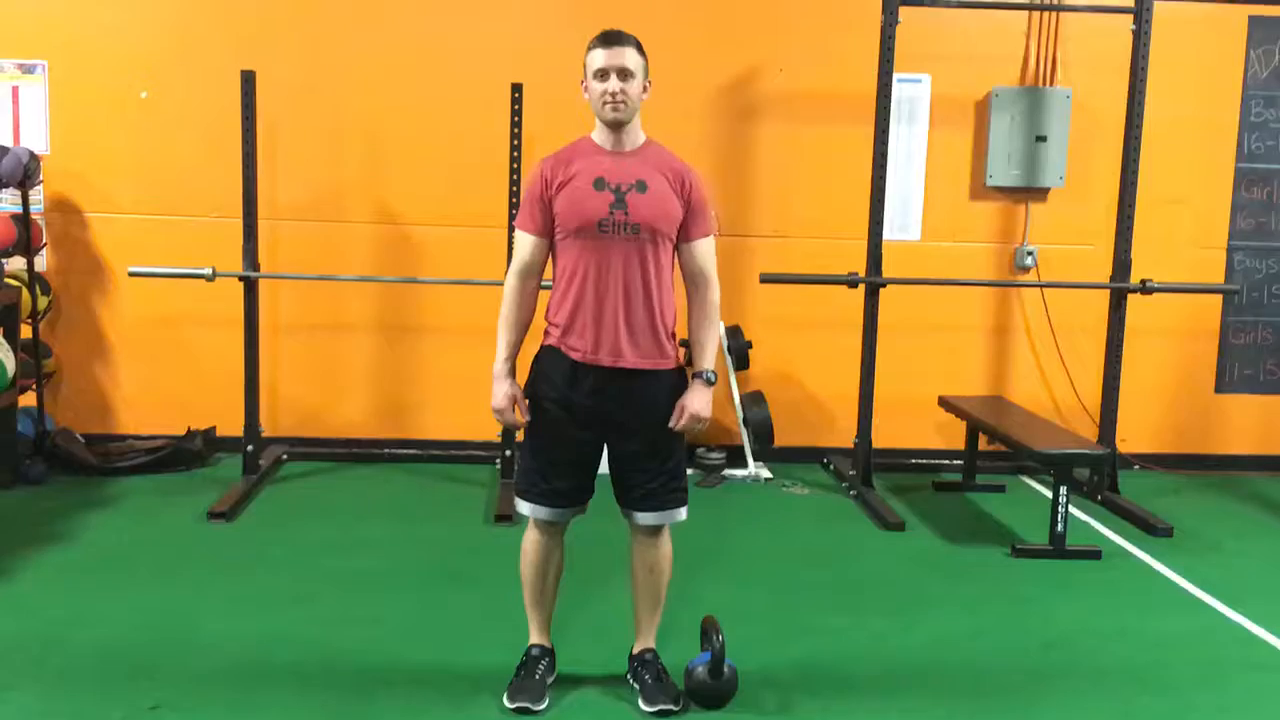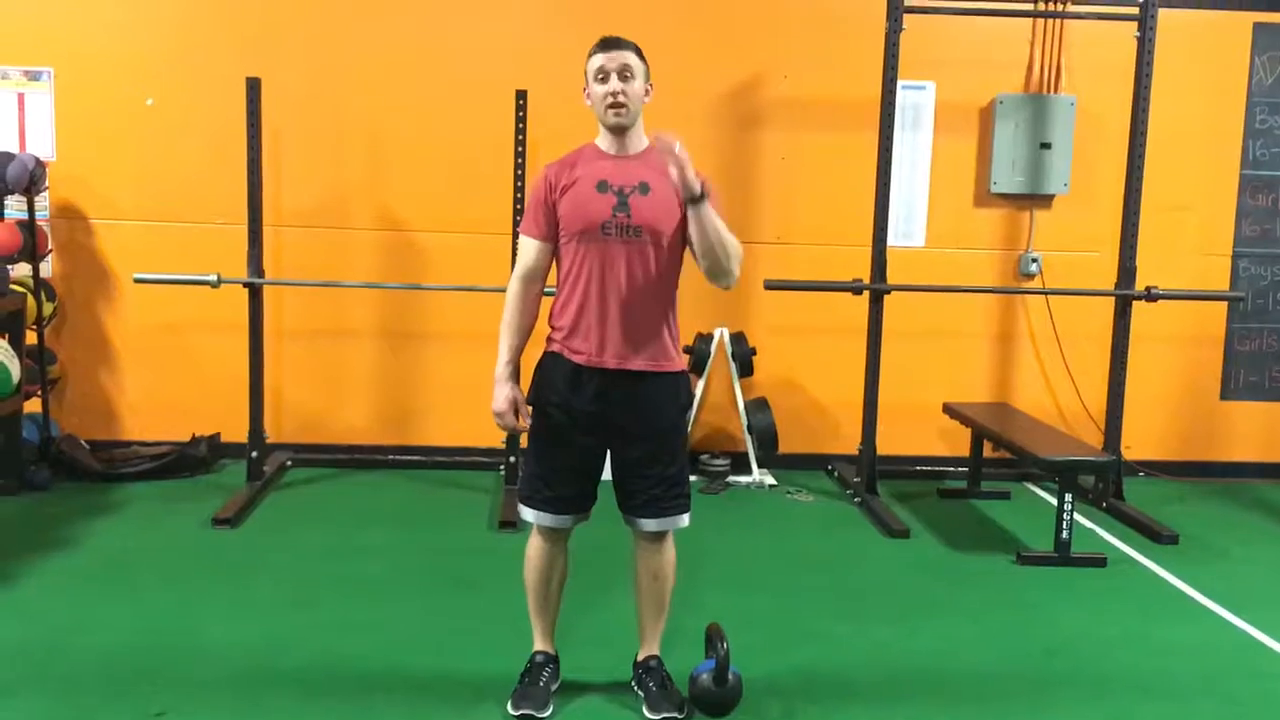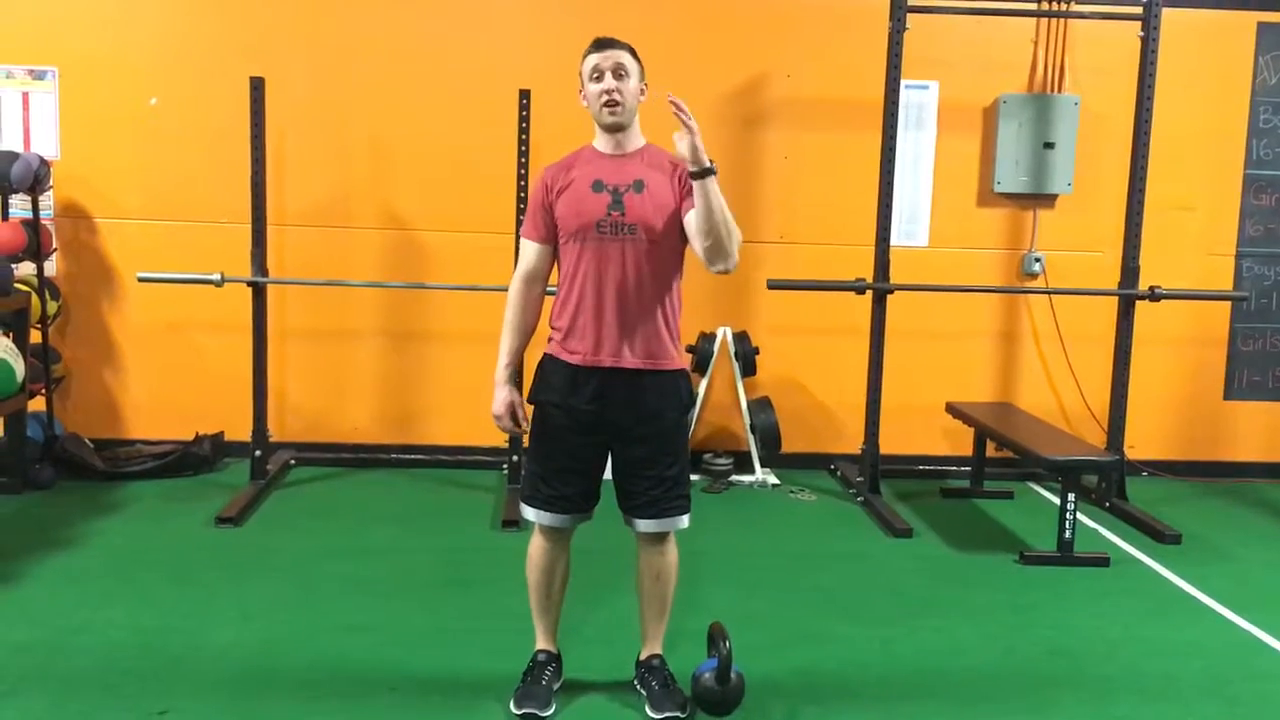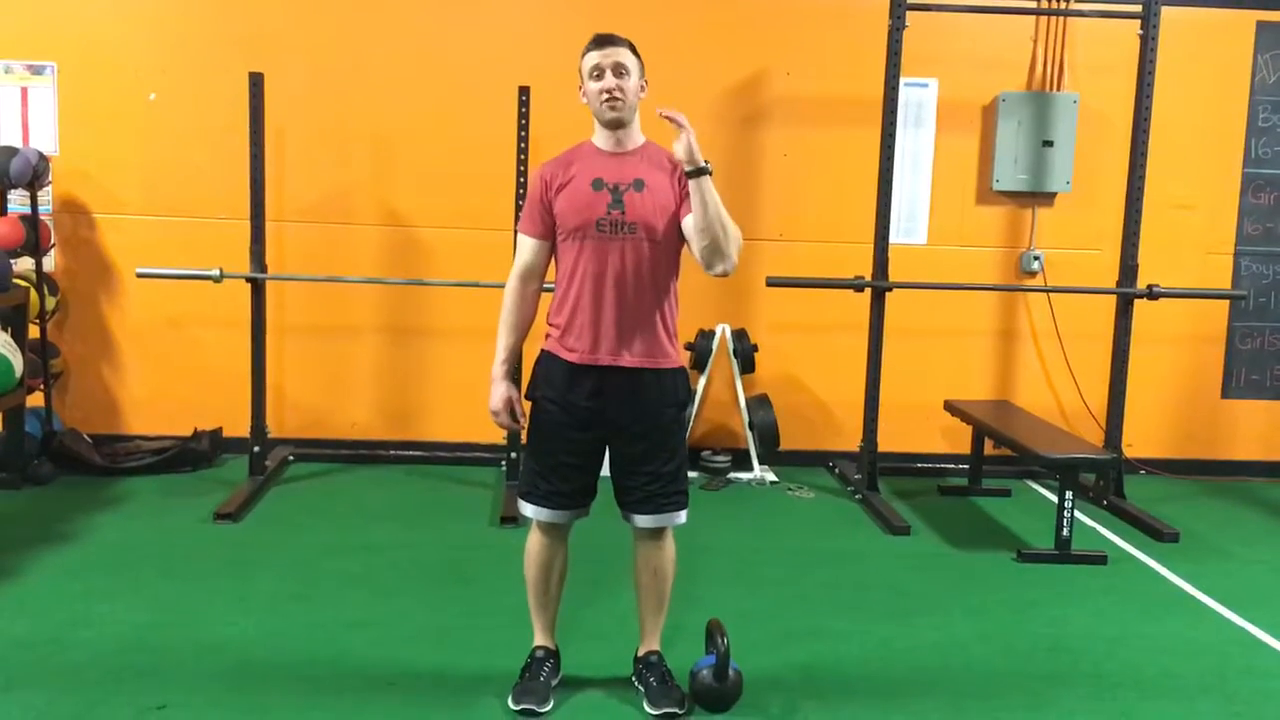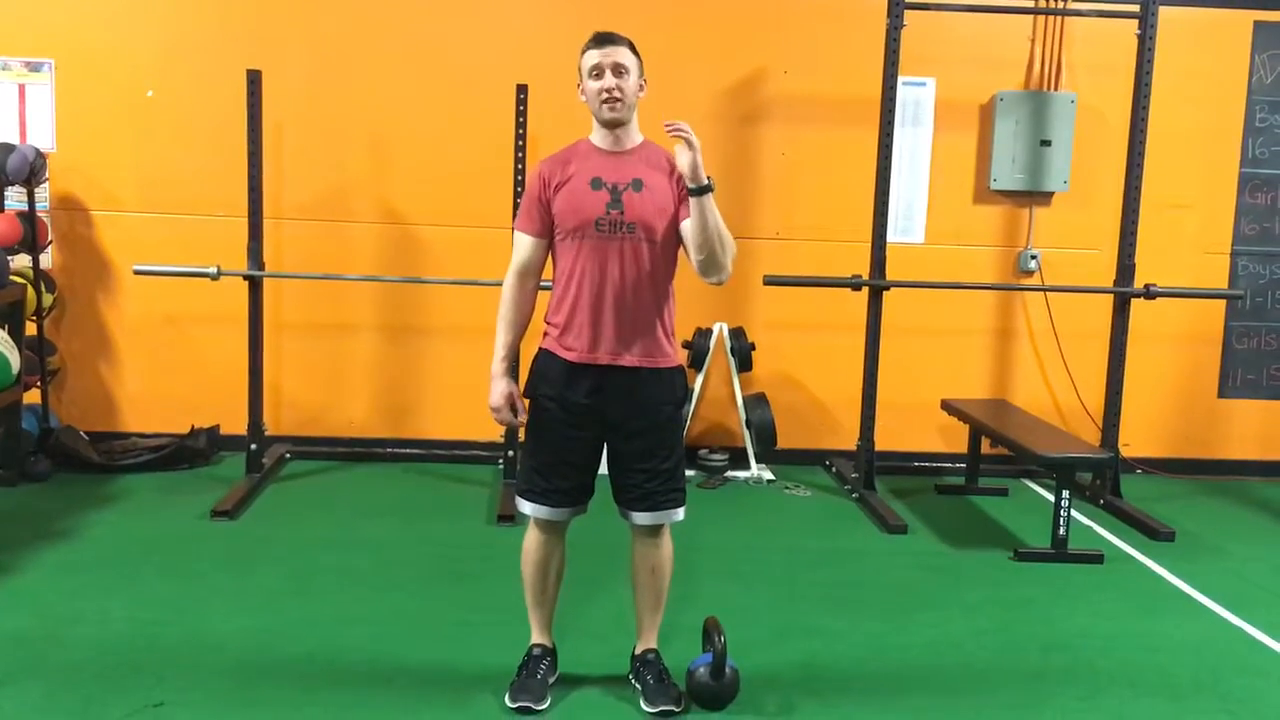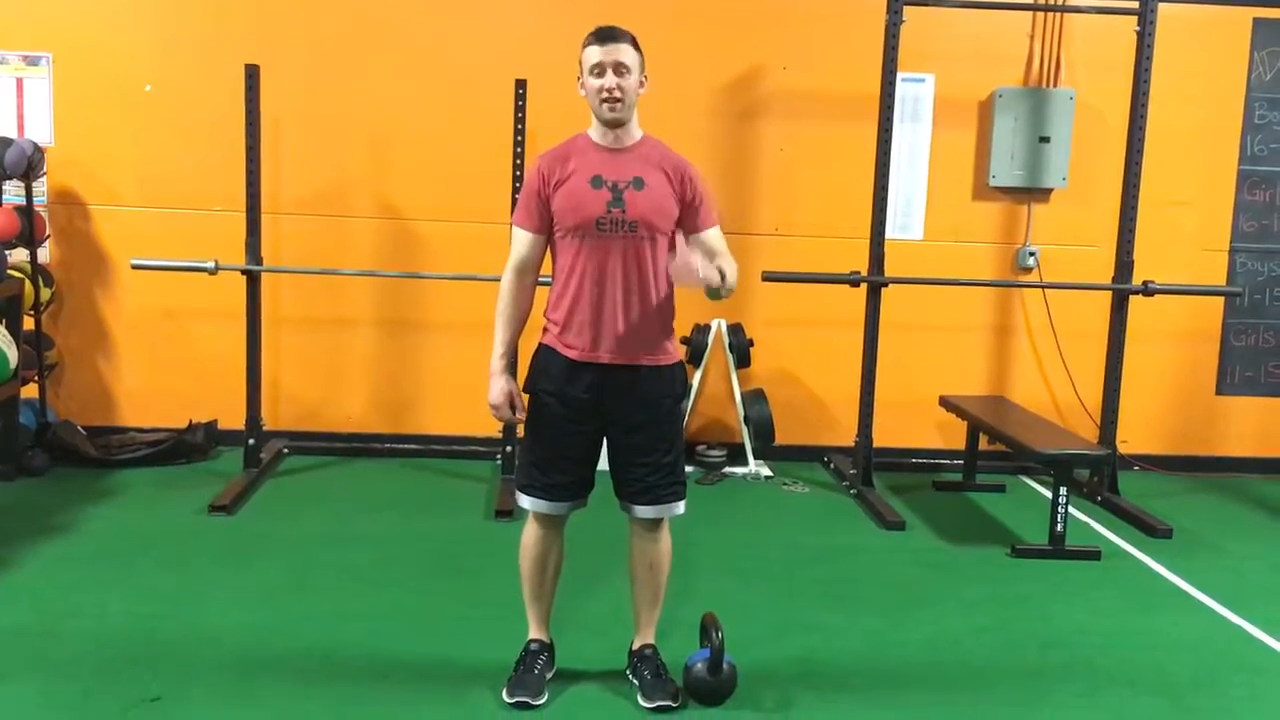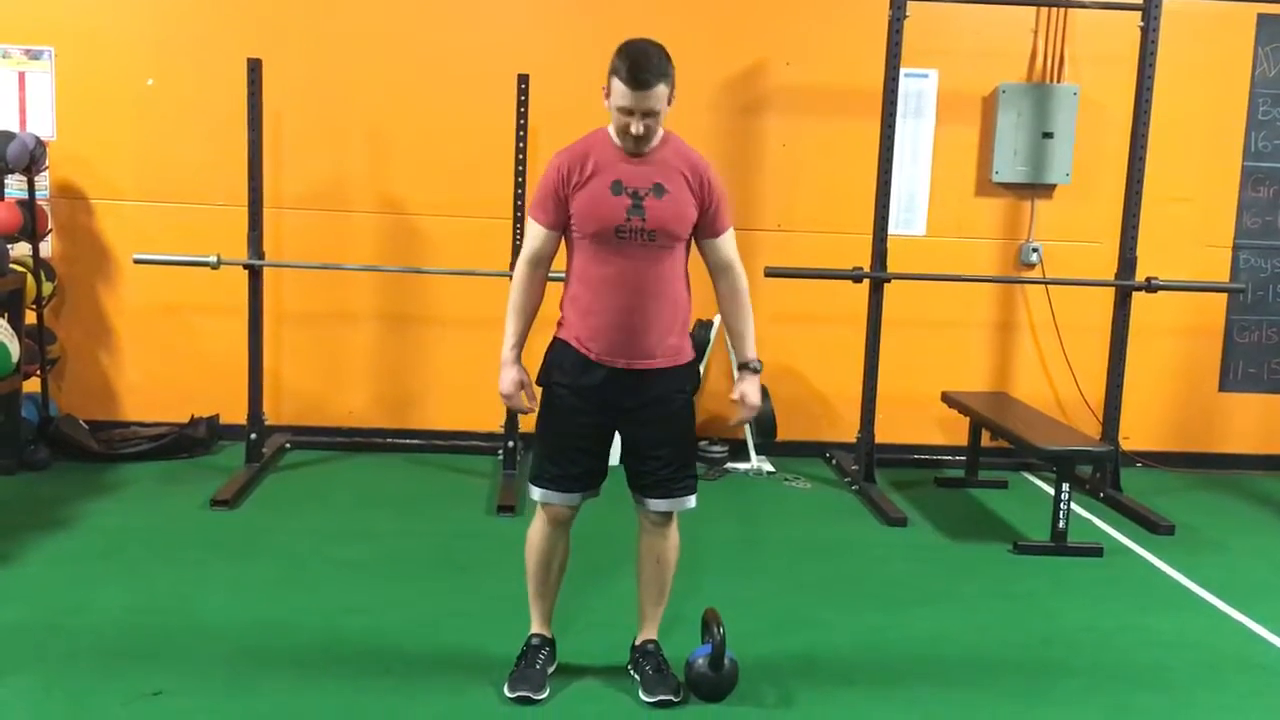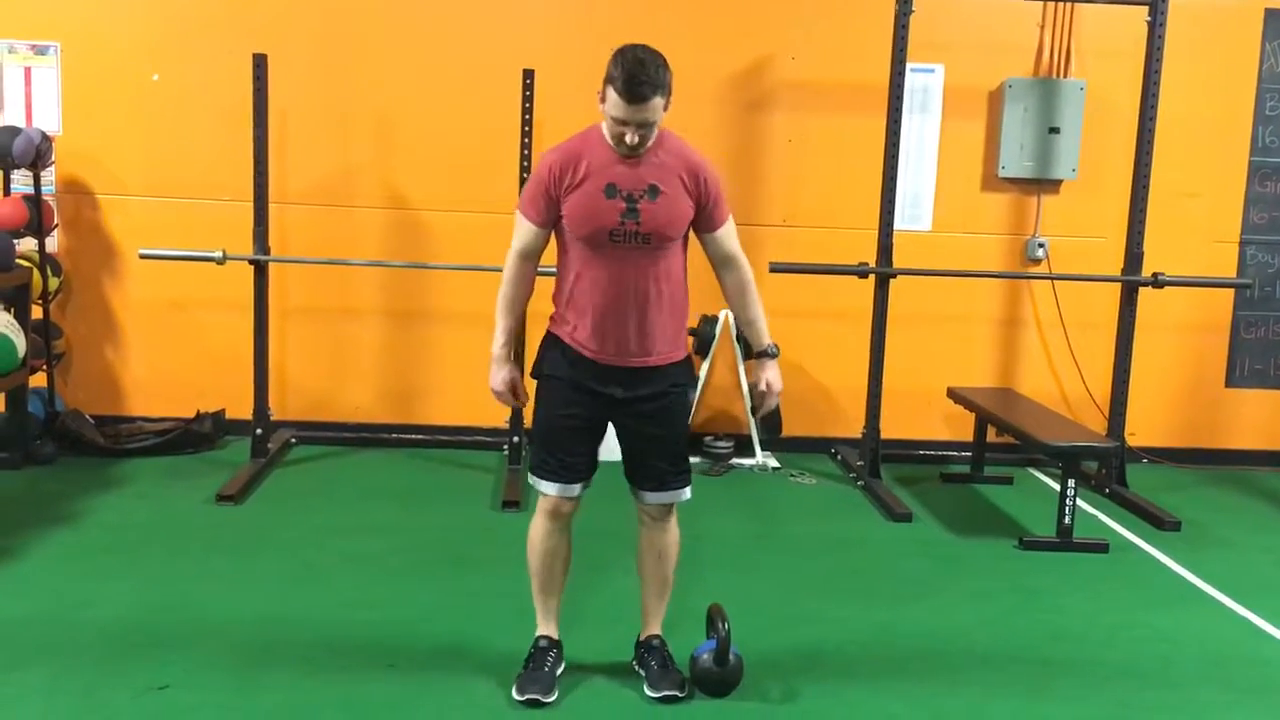
dt=0.4s
person 1, frame 1
left shoulder: (679, 178)
right shoulder: (554, 172)
left elbow: (703, 283)
right elbow: (523, 274)
left wrist: (703, 378)
right wrist: (503, 368)
left hip: (652, 377)
right hip: (565, 372)
left knee: (652, 522)
right knee: (546, 517)
left ankle: (645, 654)
right ankle: (538, 650)
person 1, frame 2
left shoulder: (680, 176)
right shoulder: (557, 178)
left elbow: (727, 271)
right elbow: (527, 279)
left wrist: (692, 194)
right wrist: (505, 371)
left hip: (654, 379)
right hip: (568, 377)
left knee: (655, 527)
right knee: (549, 523)
left ankle: (649, 662)
right ankle: (542, 658)
person 1, frame 3
left shoulder: (678, 175)
right shoulder: (556, 179)
left elbow: (723, 257)
right elbow: (528, 281)
left wrist: (700, 165)
right wrist: (504, 374)
left hip: (655, 378)
right hip: (568, 377)
left knee: (657, 527)
right knee: (551, 523)
left ankle: (652, 661)
right ankle: (545, 657)
person 1, frame 4
left shoulder: (677, 174)
right shoulder: (555, 175)
left elbow: (721, 261)
right elbow: (525, 277)
left wrist: (696, 168)
right wrist: (501, 370)
left hip: (653, 376)
right hip: (567, 373)
left knee: (654, 523)
right knee: (549, 519)
left ankle: (650, 657)
right ankle: (542, 652)
person 1, frame 5
left shoulder: (674, 173)
right shoulder: (553, 173)
left elbow: (716, 270)
right elbow: (522, 274)
left wrist: (698, 182)
right wrist: (501, 367)
left hip: (650, 375)
right hip: (564, 371)
left knee: (652, 521)
right knee: (546, 516)
left ankle: (647, 655)
right ankle: (540, 649)
person 1, frame 6
left shoulder: (677, 172)
right shoulder: (551, 169)
left elbow: (726, 277)
right elbow: (520, 271)
left wrist: (711, 269)
right wrist: (500, 365)
left hip: (650, 373)
right hip: (564, 369)
left knee: (651, 516)
right knee: (545, 513)
left ankle: (644, 651)
right ankle: (537, 646)
person 1, frame 7
left shoulder: (696, 174)
right shoulder: (570, 166)
left elbow: (728, 272)
right elbow: (532, 262)
left wrist: (748, 365)
right wrist: (510, 356)
left hip: (664, 372)
right hip: (579, 364)
left knee: (660, 513)
right knee: (554, 507)
left ankle: (647, 645)
right ankle: (540, 639)
person 1, frame 8
left shoulder: (693, 172)
right shoulder: (561, 165)
left elbow: (730, 264)
right elbow: (522, 258)
left wrist: (764, 352)
right wrist: (502, 353)
left hip: (660, 368)
right hip: (572, 361)
left knee: (659, 509)
right knee: (555, 502)
left ankle: (652, 641)
right ankle: (547, 641)
